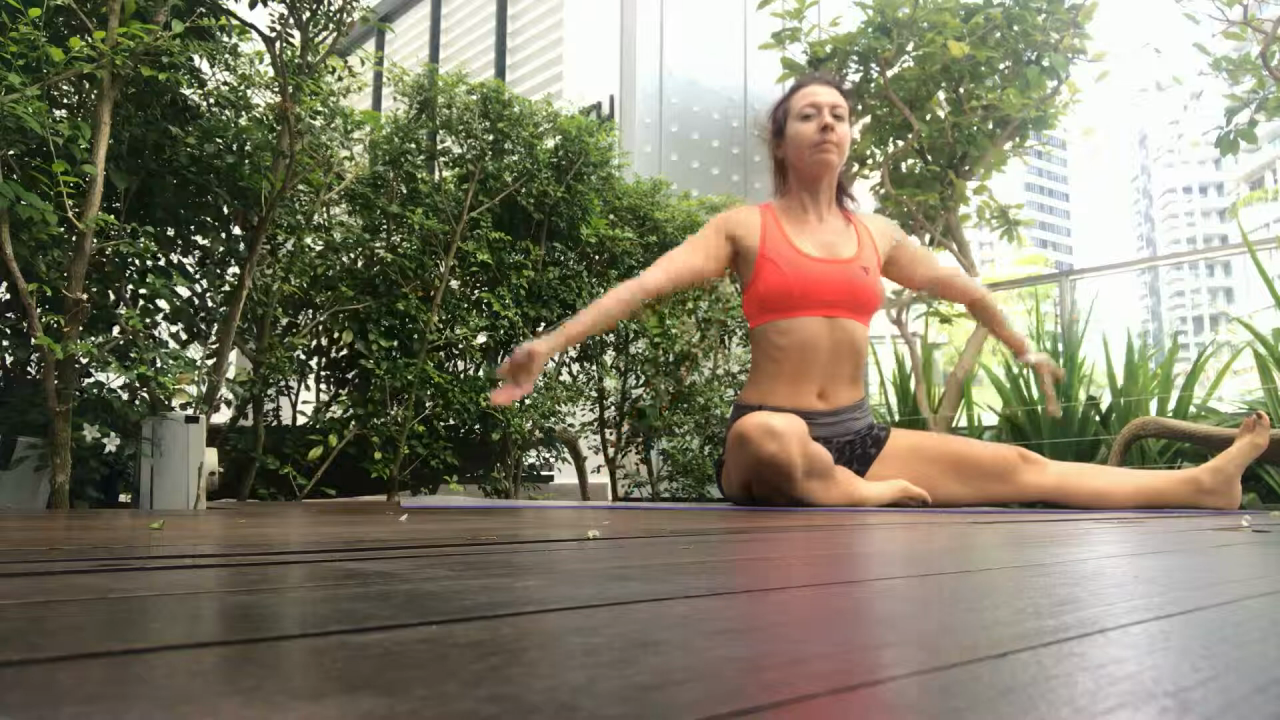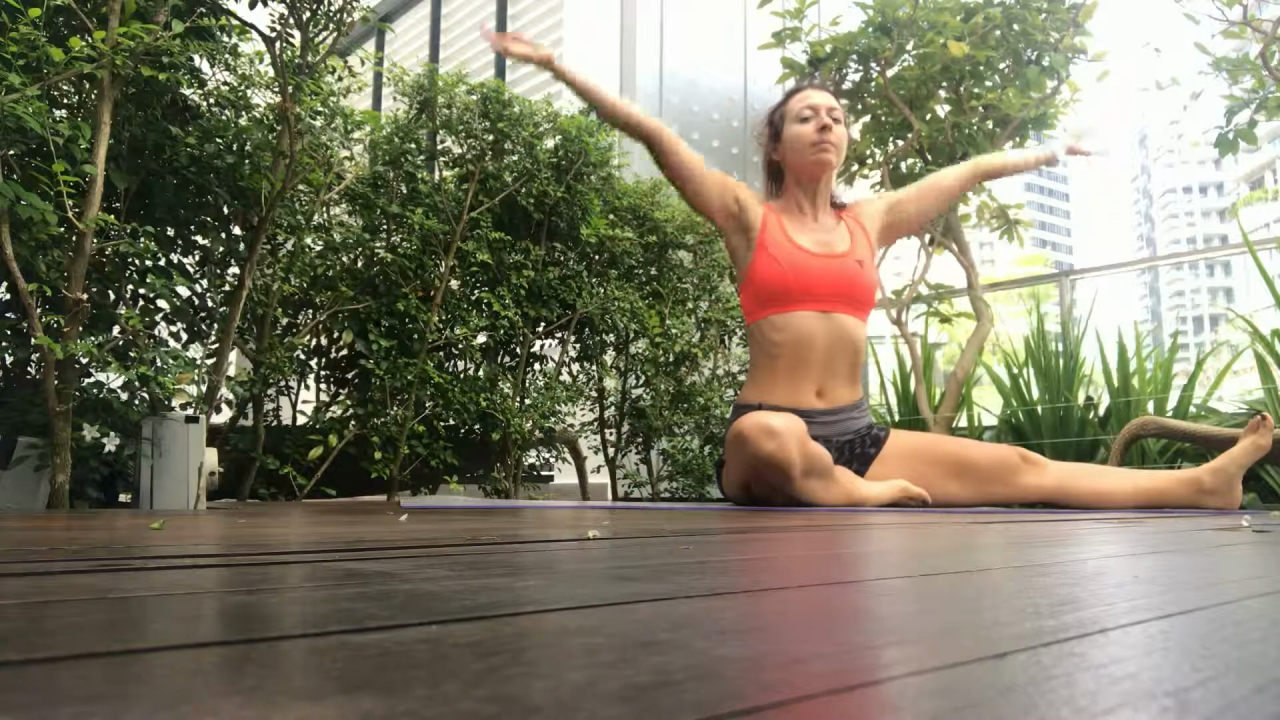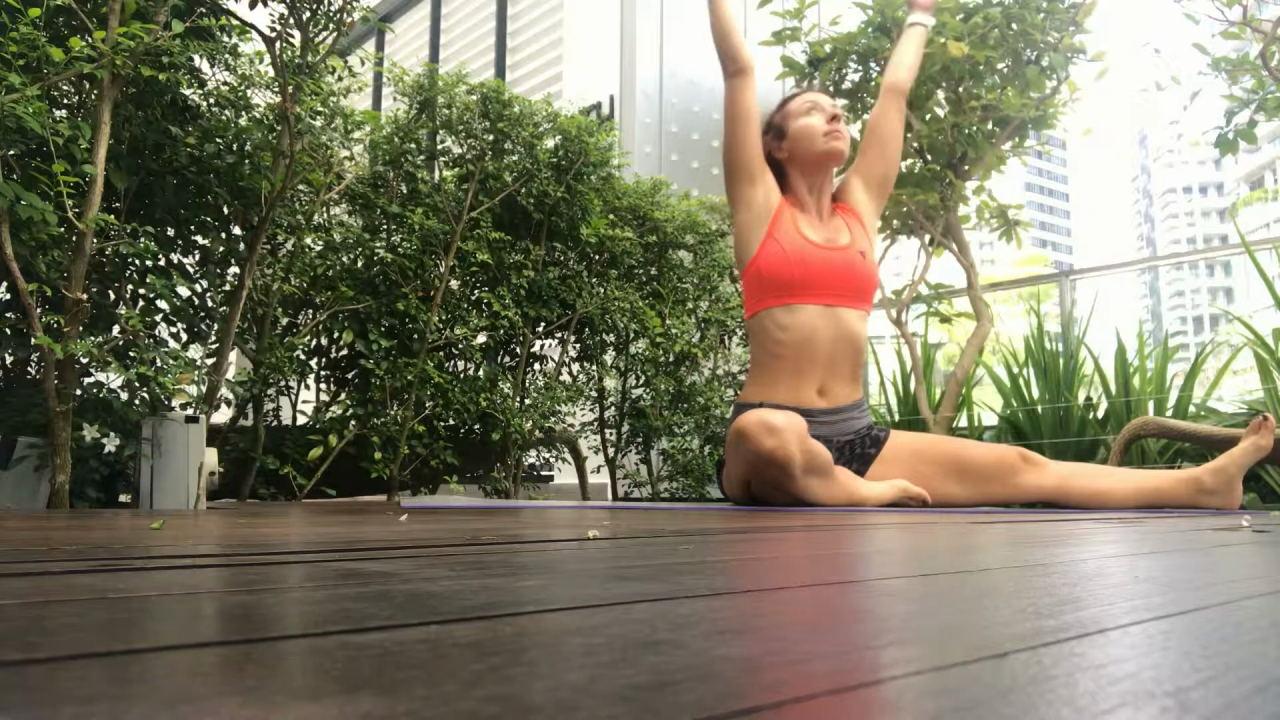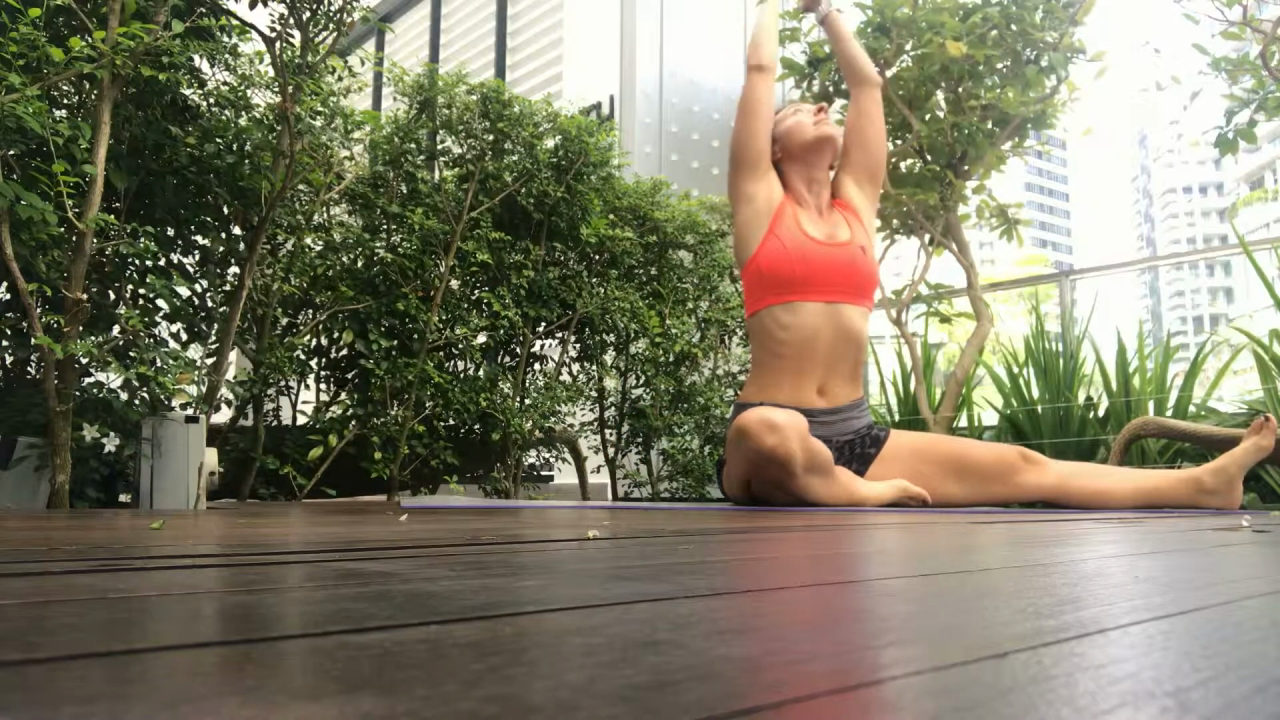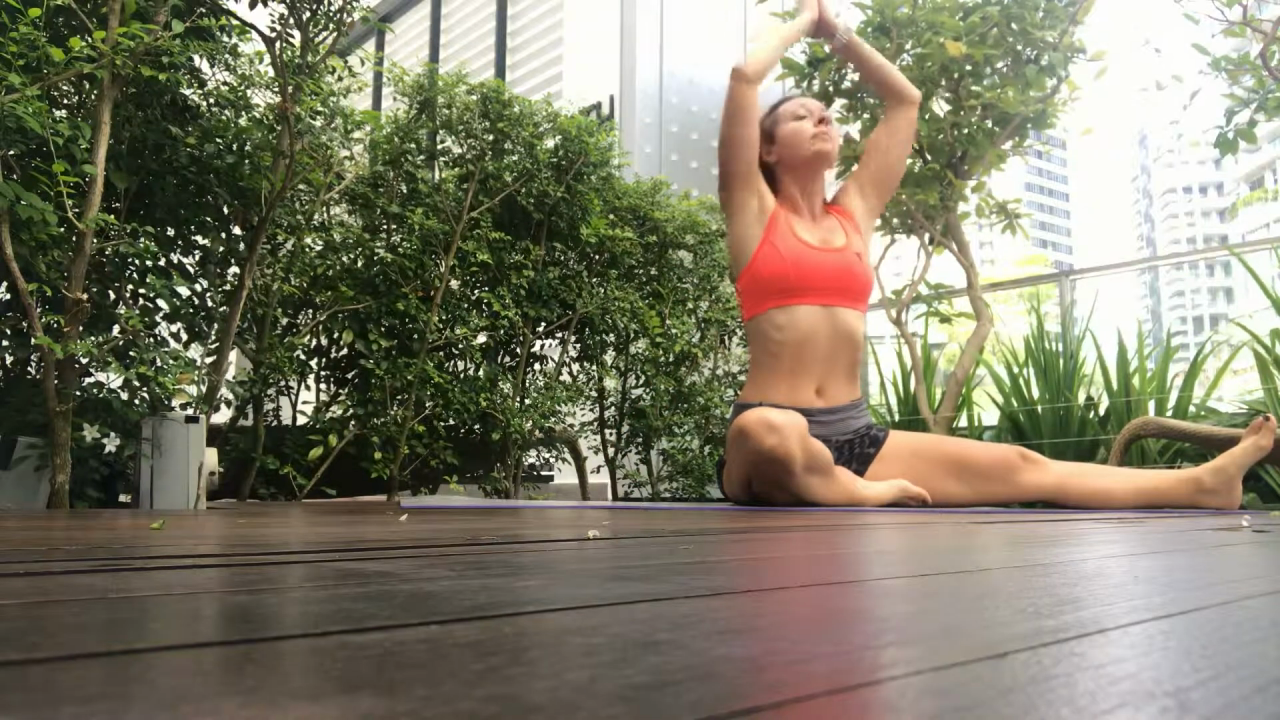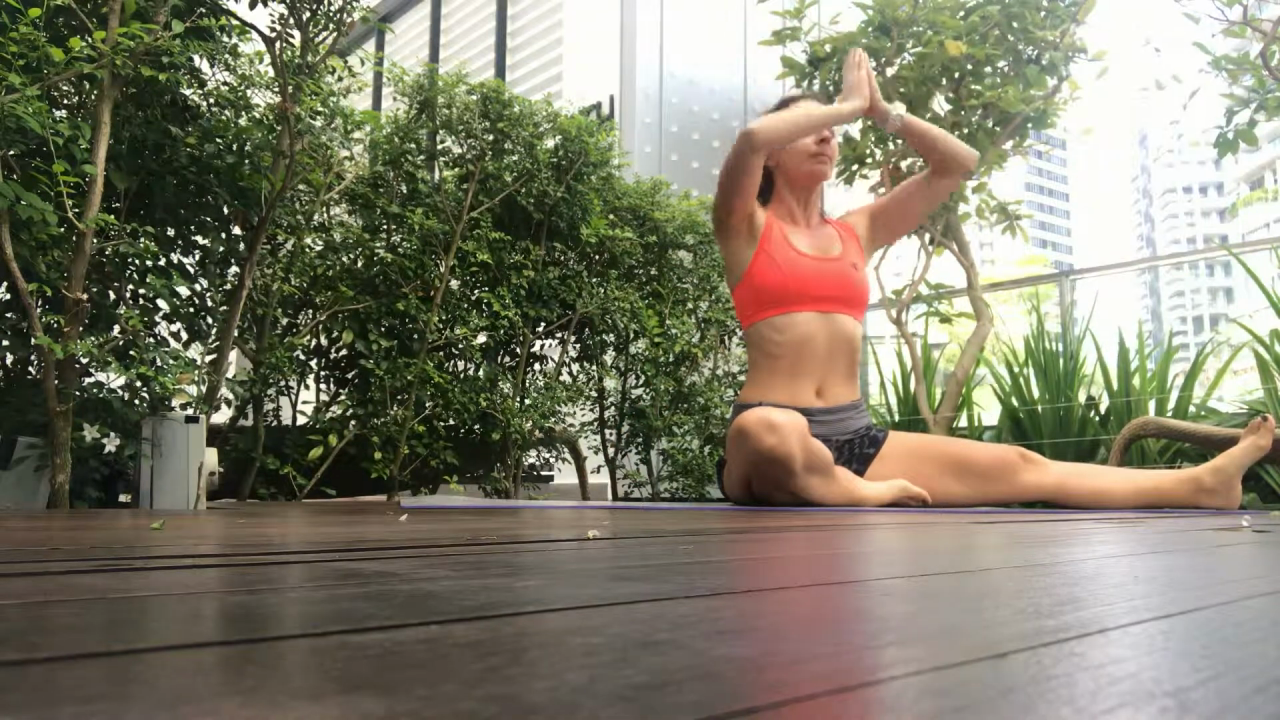
dt=0.4s
person 1, frame 1
left shoulder: (876, 233)
right shoulder: (746, 228)
left elbow: (962, 286)
right elbow: (645, 284)
left wrist: (1026, 350)
right wrist: (552, 342)
left hip: (860, 433)
right hip: (769, 444)
left knee: (1018, 466)
right knee: (769, 436)
left ankle: (1194, 485)
right ankle: (867, 500)
person 1, frame 2
left shoulder: (870, 221)
right shoulder: (747, 217)
left elbow: (969, 170)
right elbow: (654, 134)
left wrist: (1048, 152)
right wrist: (554, 64)
left hip: (858, 434)
right hip: (766, 446)
left knee: (1020, 468)
right knee: (768, 437)
left ankle: (1193, 484)
right ankle: (868, 495)
person 1, frame 3
left shoulder: (859, 210)
right shoulder: (761, 207)
left elbow: (893, 93)
right elbow: (739, 73)
left hip: (856, 436)
right hip: (761, 452)
left knee: (1023, 469)
right knee: (766, 435)
right ankle: (858, 495)
person 1, frame 4
left shoulder: (856, 204)
right shoulder: (761, 202)
left elbow: (866, 83)
right elbow: (760, 70)
left hip: (854, 437)
right hip: (770, 441)
left knee: (1024, 468)
right knee: (766, 432)
right ankle: (862, 495)
person 1, frame 5
left shoulder: (852, 215)
right shoulder: (754, 212)
left elbow: (904, 99)
right elbow: (743, 76)
left hip: (852, 435)
right hip: (771, 437)
left knee: (1023, 468)
right knee: (768, 434)
right ankle: (864, 496)
person 1, frame 6
left shoulder: (856, 233)
right shoulder: (747, 227)
left elbow: (959, 163)
right elbow: (752, 135)
left wrist: (882, 110)
right wrist: (849, 104)
left hip: (854, 436)
right hip: (771, 441)
left knee: (1020, 467)
right knee: (768, 431)
left ankle: (1197, 485)
right ankle: (862, 495)
